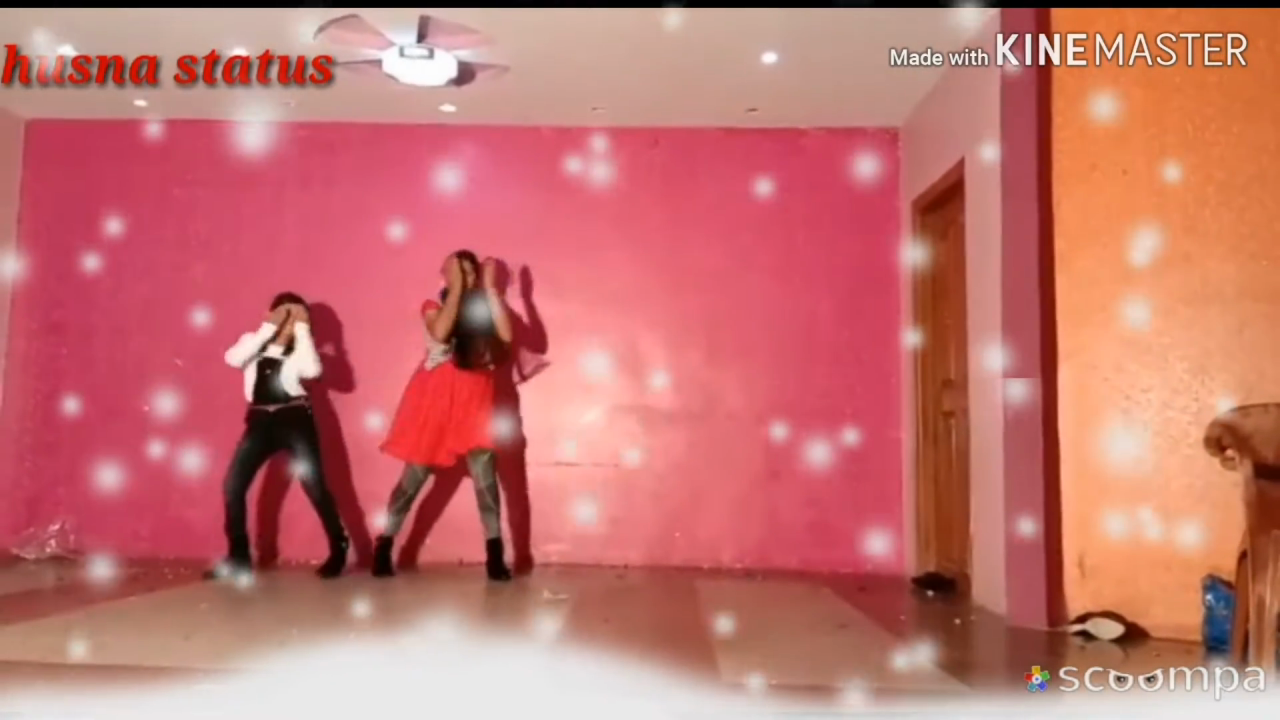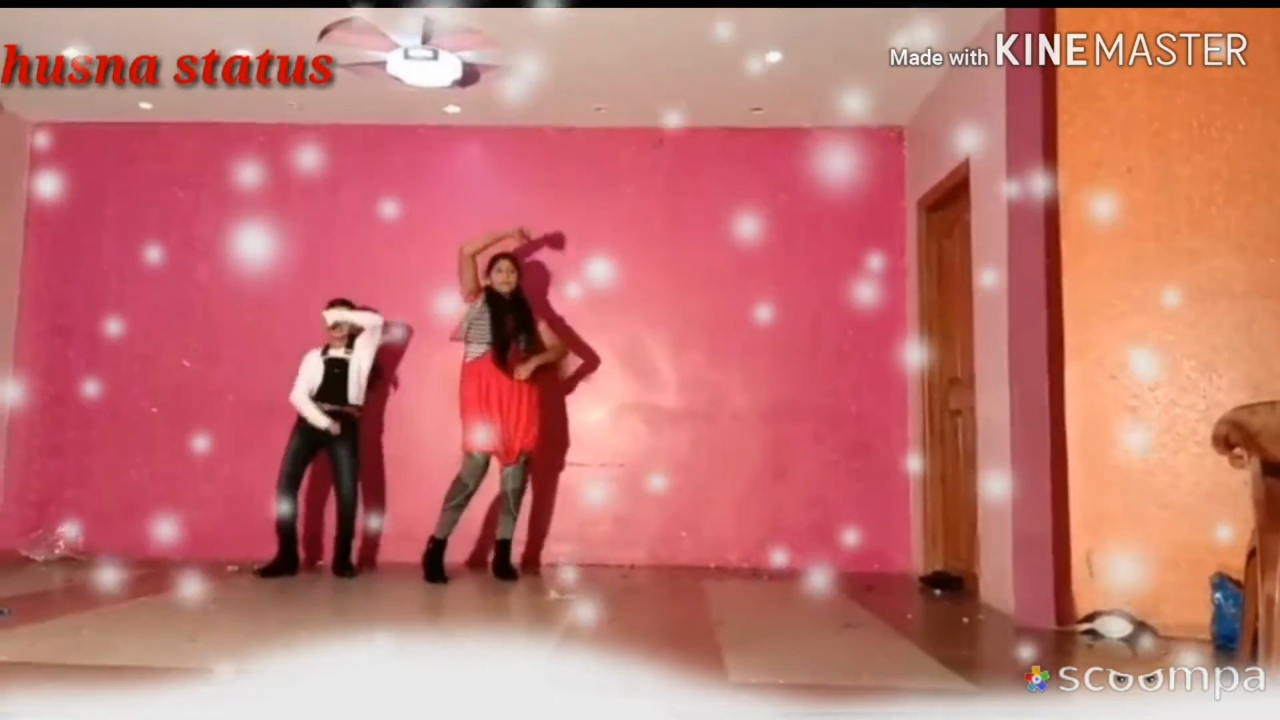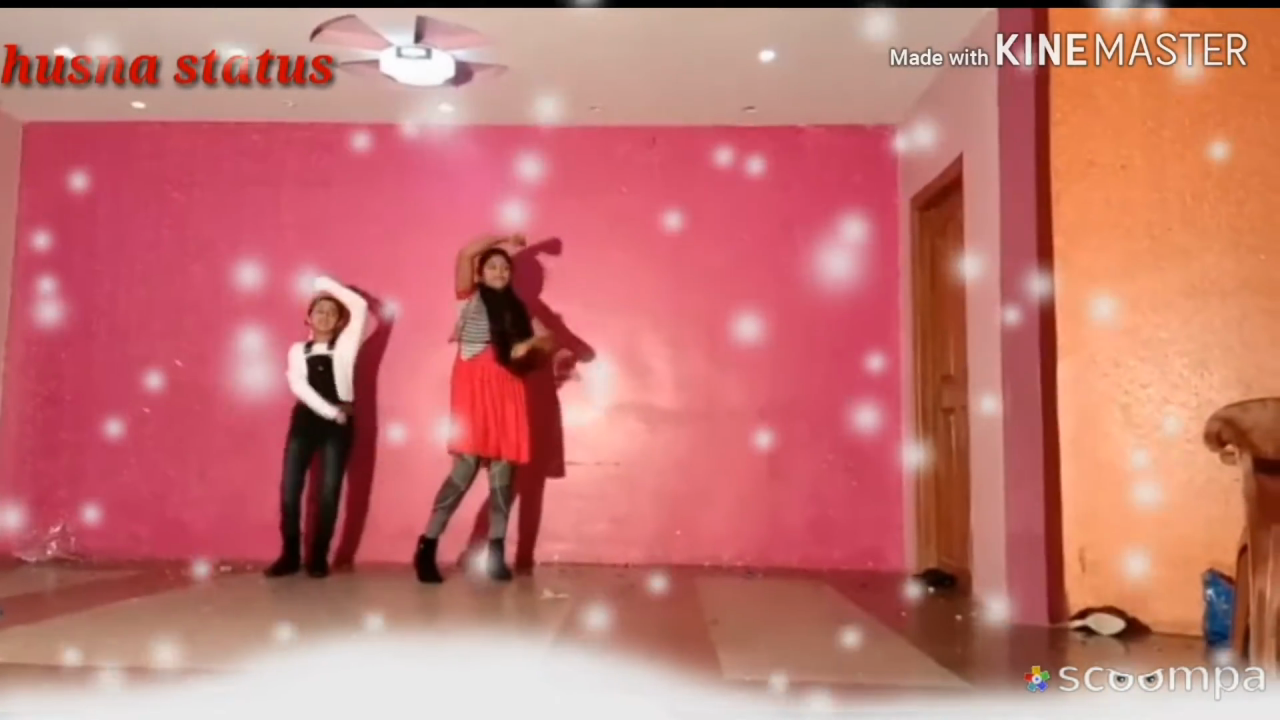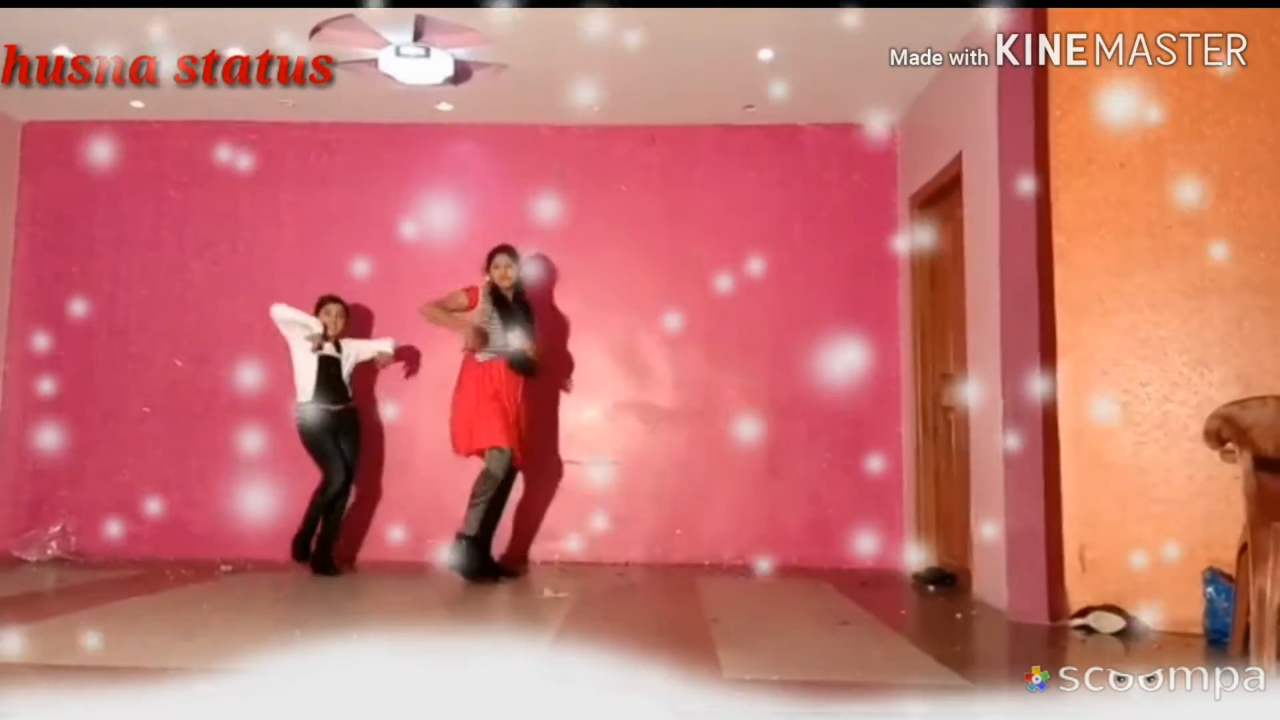
dt=0.7s
person 1, frame 1
left shoulder: (484, 307)
right shoulder: (434, 306)
left elbow: (507, 336)
right elbow: (440, 334)
left wrist: (490, 290)
right wrist: (456, 290)
left hip: (475, 395)
right hip: (437, 392)
left knee: (484, 470)
right knee: (415, 472)
left ankle: (495, 553)
right ankle: (384, 547)
person 1, frame 2
left shoulder: (527, 311)
right shoulder: (477, 299)
left elbow: (557, 349)
right elbow: (466, 252)
left wrist: (534, 360)
right wrist: (507, 235)
left hip: (518, 394)
right hip: (482, 391)
left knee: (515, 471)
right knee: (474, 466)
left ankle: (502, 554)
right ankle: (435, 549)
person 1, frame 3
left shoulder: (517, 308)
right shoulder: (469, 296)
left elbow: (549, 340)
right elbow: (465, 253)
left wrist: (531, 343)
right wrist: (505, 240)
left hip: (507, 392)
right hip: (472, 389)
left knee: (502, 469)
right knee: (465, 466)
left ankle: (495, 552)
right ankle: (427, 547)
person 1, frame 4
left shoulder: (522, 307)
right shoulder: (477, 297)
left elbow: (534, 357)
right elbow: (429, 308)
left wrist: (527, 345)
right wrist: (461, 323)
left hip: (510, 393)
right hip: (481, 388)
left knee: (508, 468)
right knee: (496, 460)
left ankle: (481, 551)
right ankle: (465, 545)
person 2, frame 1
left shoulder: (301, 350)
right shoulder: (253, 341)
left elbow: (312, 371)
right elbow: (233, 358)
left wrist: (302, 328)
right wrist: (268, 328)
left hip: (295, 420)
right hip: (259, 422)
left knee: (314, 485)
right knee: (233, 485)
left ankle: (339, 550)
right ankle: (238, 556)
person 2, frame 2
left shoulder: (363, 349)
right shoulder: (314, 356)
left elbow: (376, 322)
right elbow: (297, 395)
left wrist: (342, 314)
right wrist: (322, 420)
left hip: (344, 424)
right hip: (311, 422)
left knee: (347, 489)
right knee: (286, 484)
left ankle: (343, 556)
right ankle: (287, 555)
person 2, frame 3
left shoulder: (346, 344)
right shoulder: (298, 350)
left elbow: (360, 307)
right elbow: (297, 385)
left wrist: (328, 285)
right wrist: (327, 410)
left hip: (338, 423)
right hip: (306, 419)
left knee: (330, 488)
right knee: (290, 487)
left ankle: (319, 556)
right ankle: (290, 554)
person 2, frame 4
left shoulder: (349, 347)
right shoulder: (302, 340)
left elbow: (385, 343)
right elbow: (277, 310)
left wrist: (385, 350)
right wrist: (312, 324)
left hip: (346, 419)
right hip: (314, 417)
left knee: (345, 483)
right knee: (336, 476)
left ankle: (323, 553)
right ankle: (305, 535)
